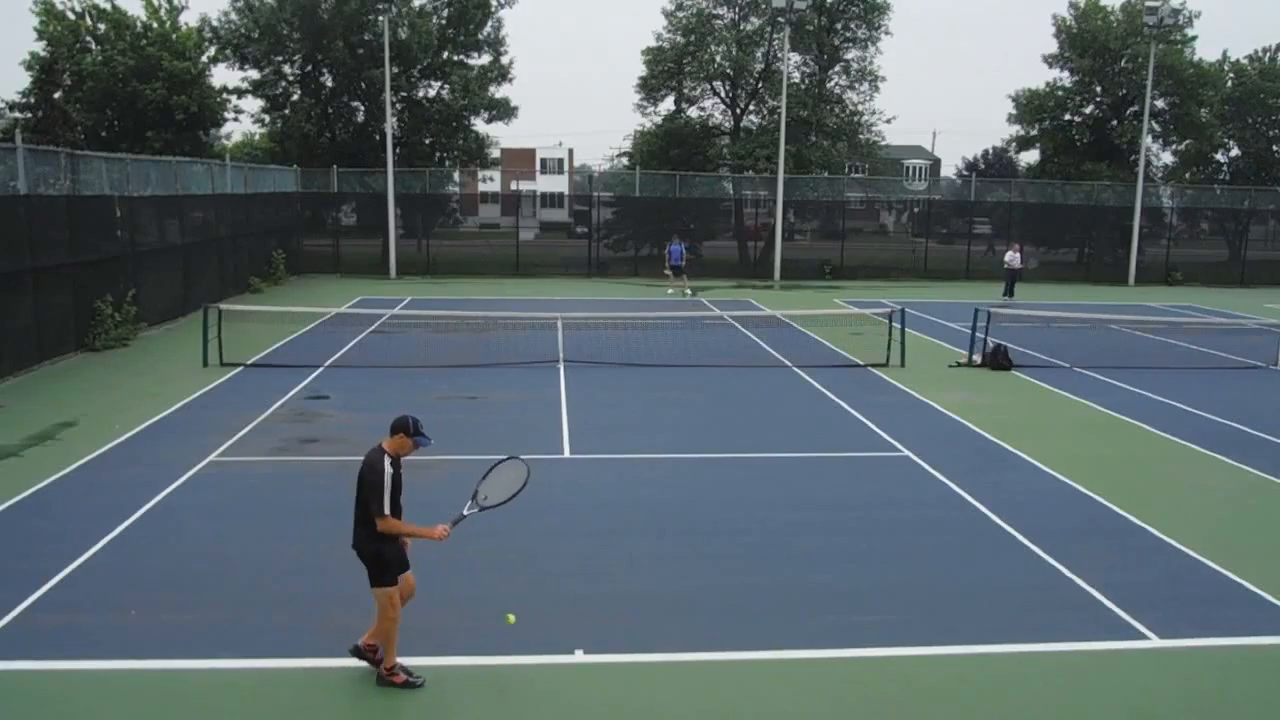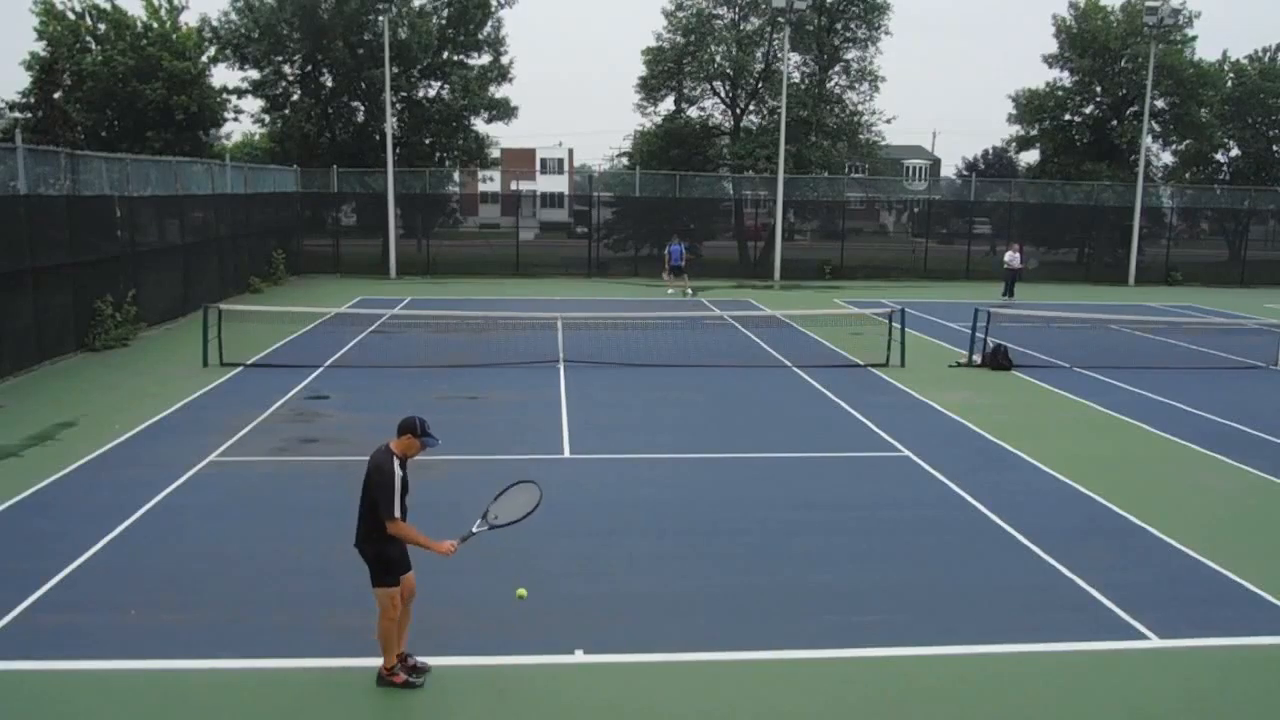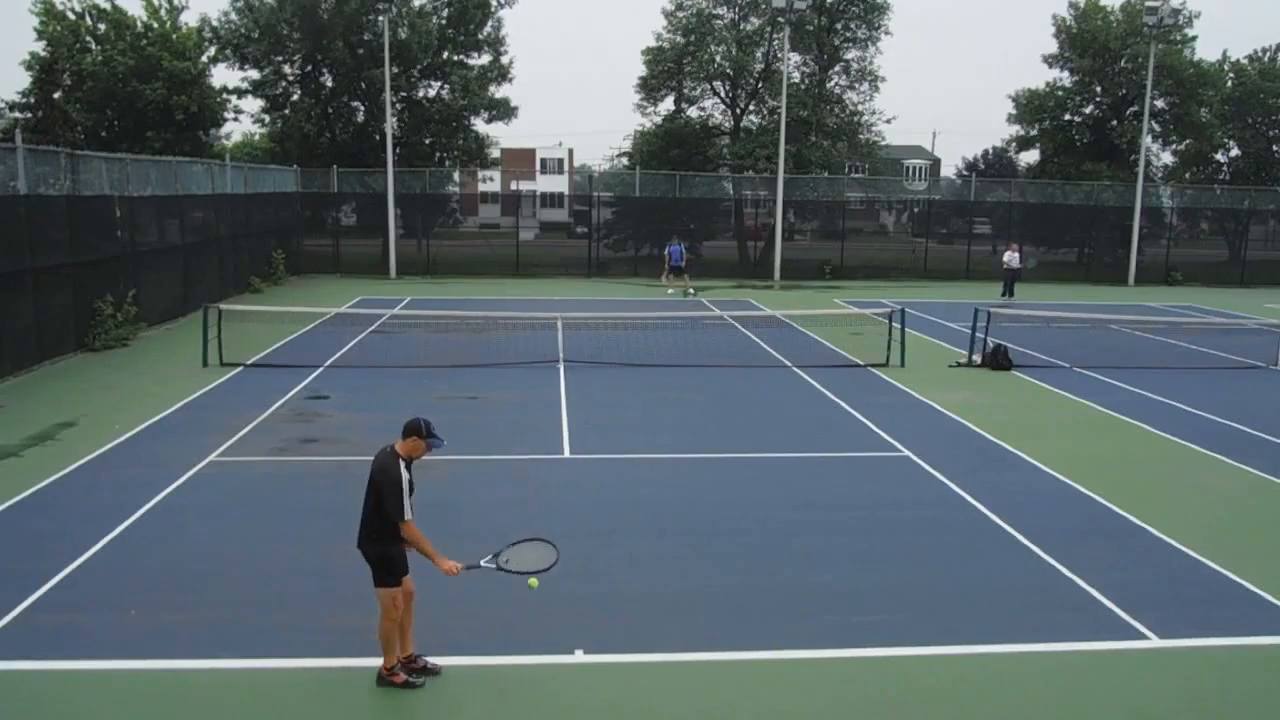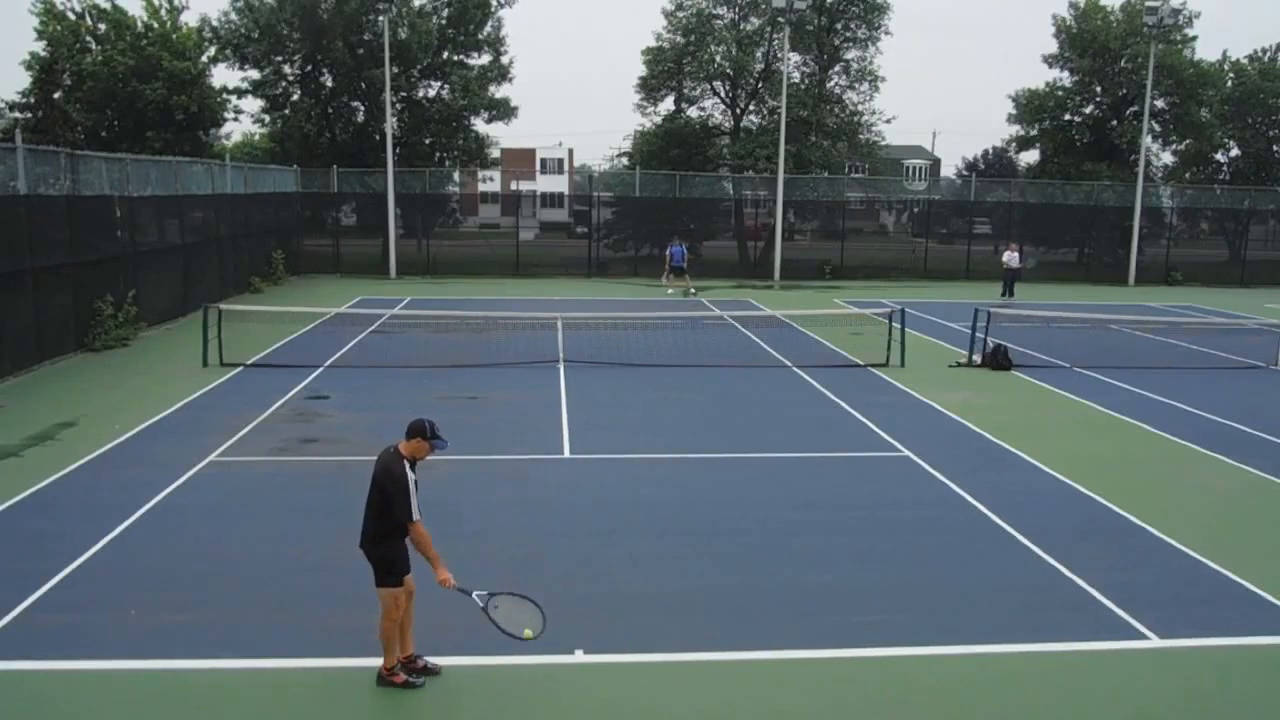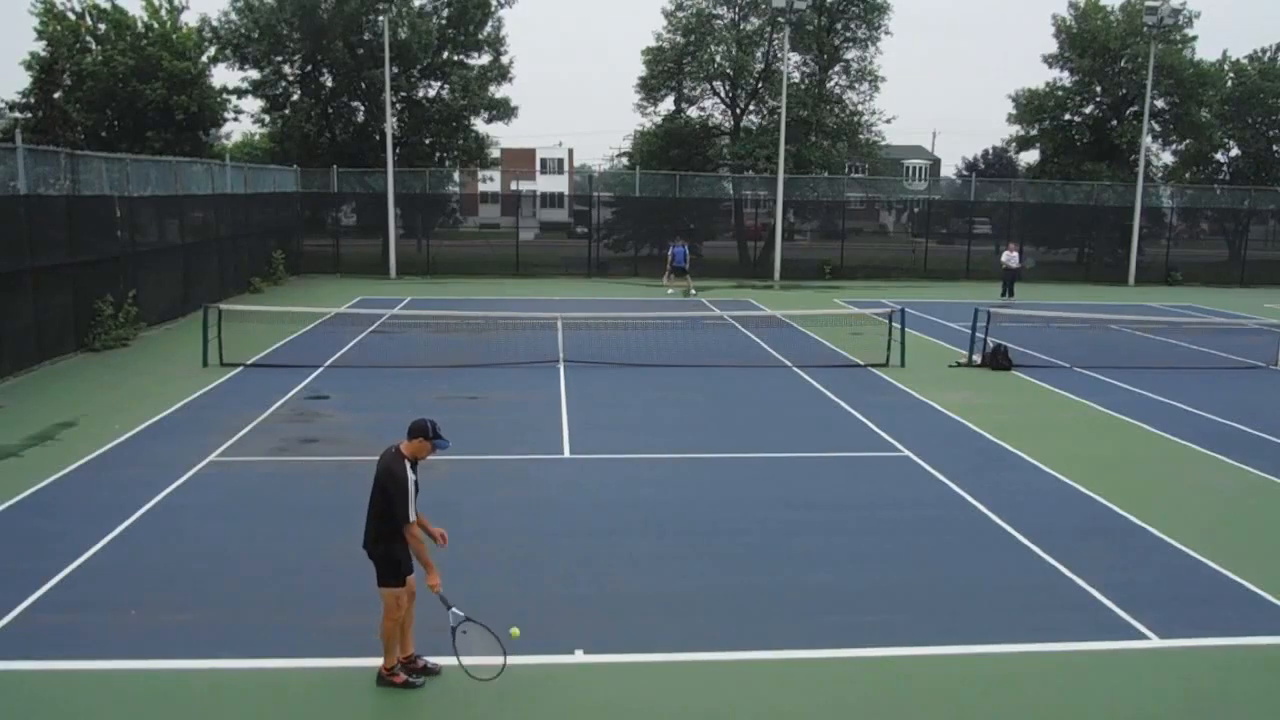
dt=0.1s
person 1, frame 1
left shoulder: (388, 456)
right shoulder: (380, 469)
right elbow: (383, 522)
left wrist: (400, 535)
right wrist: (427, 532)
left hip: (387, 541)
right hip: (374, 545)
left knee: (407, 590)
right knee: (390, 605)
left ankle: (369, 644)
right ankle: (388, 670)
person 1, frame 2
left shoulder: (387, 452)
right shoulder: (390, 472)
right elbow: (395, 526)
right wrist: (435, 546)
left hip: (386, 541)
right hip: (378, 545)
left knee: (407, 593)
right knee: (392, 608)
left ankle: (399, 655)
right ankle: (389, 671)
person 1, frame 3
left shoulder: (390, 453)
right shoulder: (396, 474)
right elbow: (407, 528)
left wrist: (416, 545)
right wrist: (439, 561)
left hip: (389, 539)
right hip: (380, 545)
left knee: (407, 596)
right knee: (393, 608)
left ankle: (407, 657)
right ankle: (389, 670)
person 1, frame 4
left shoulder: (392, 453)
right shoulder: (402, 475)
right elbow: (415, 528)
right wrist: (439, 567)
left hip: (389, 539)
right hip: (382, 545)
left knee: (407, 595)
right knee: (394, 609)
left ankle: (407, 657)
right ankle: (389, 670)
person 1, frame 5
left shoulder: (395, 453)
right shoulder: (402, 475)
right elbow: (410, 529)
left wrist: (429, 528)
right wrist: (430, 571)
left hip: (392, 539)
right hip: (386, 545)
left knee: (408, 596)
right knee: (395, 609)
left ankle: (407, 658)
right ankle: (389, 670)
